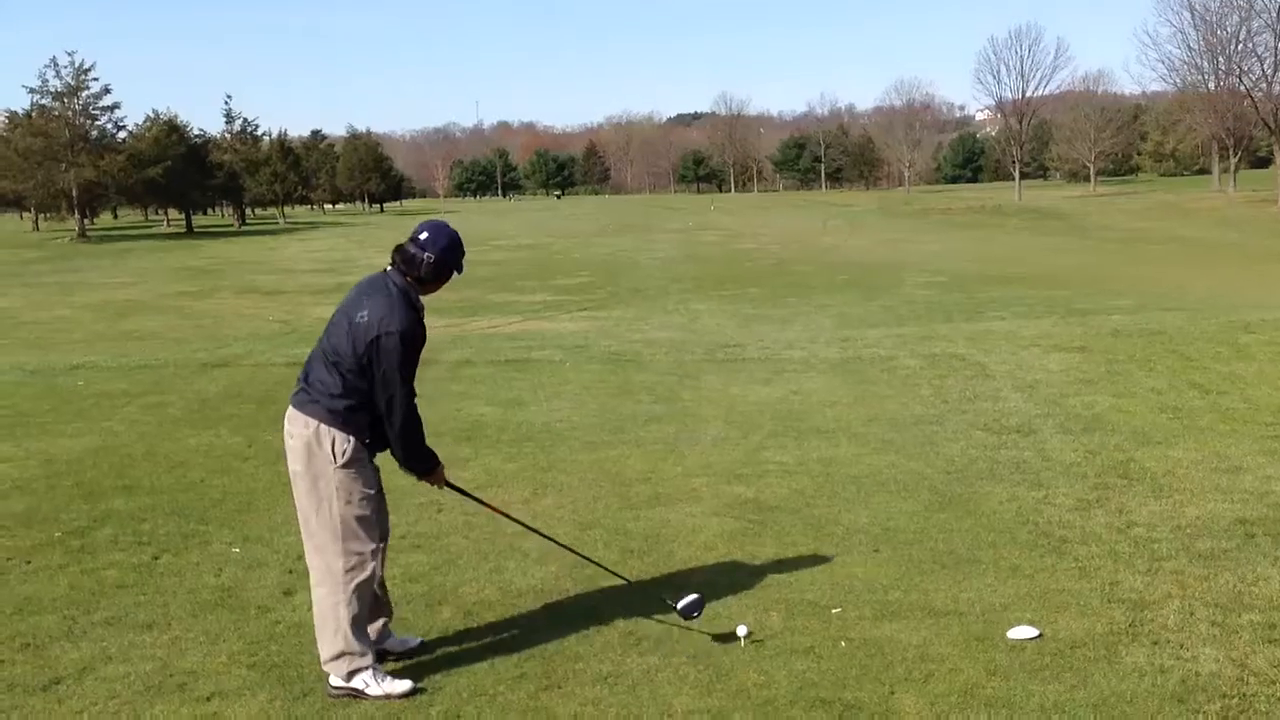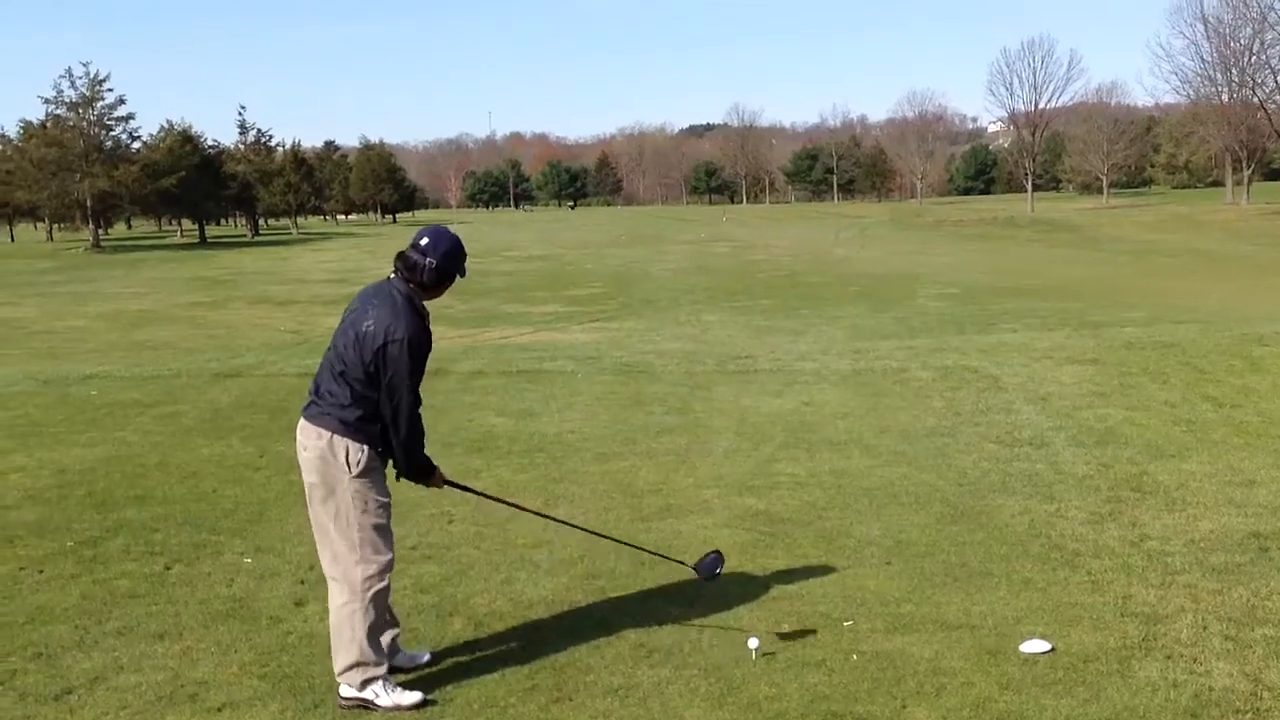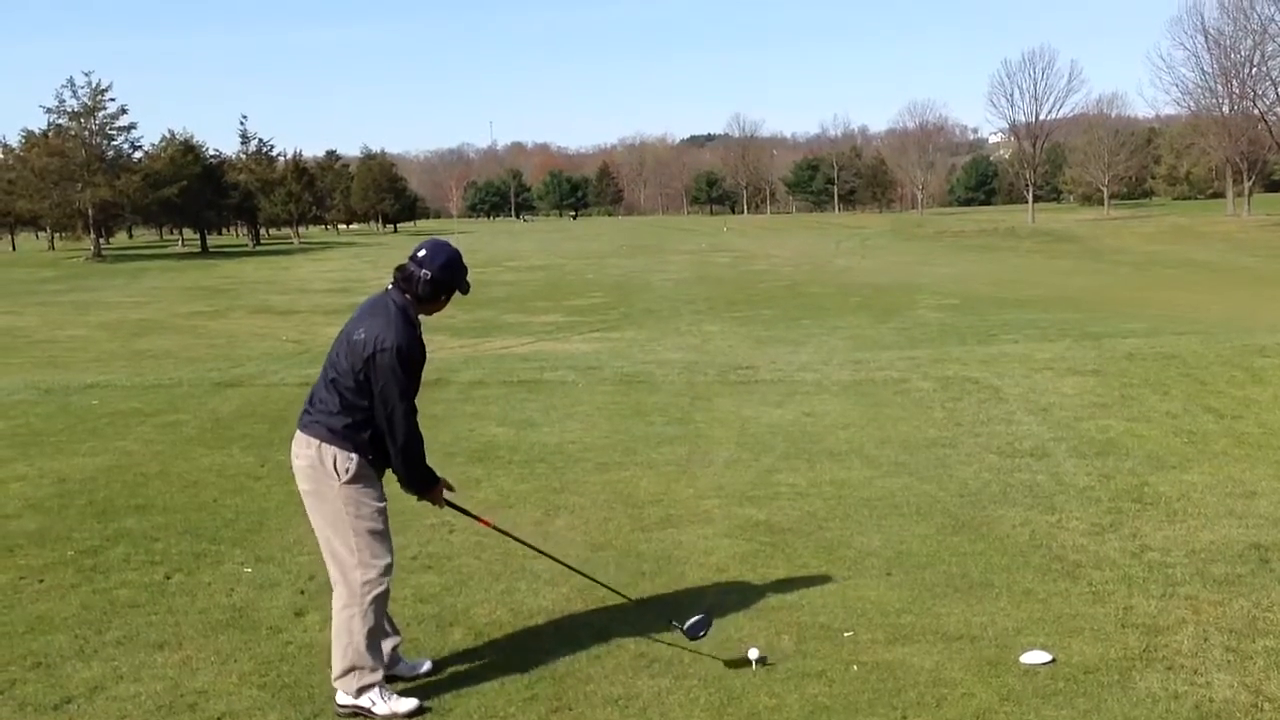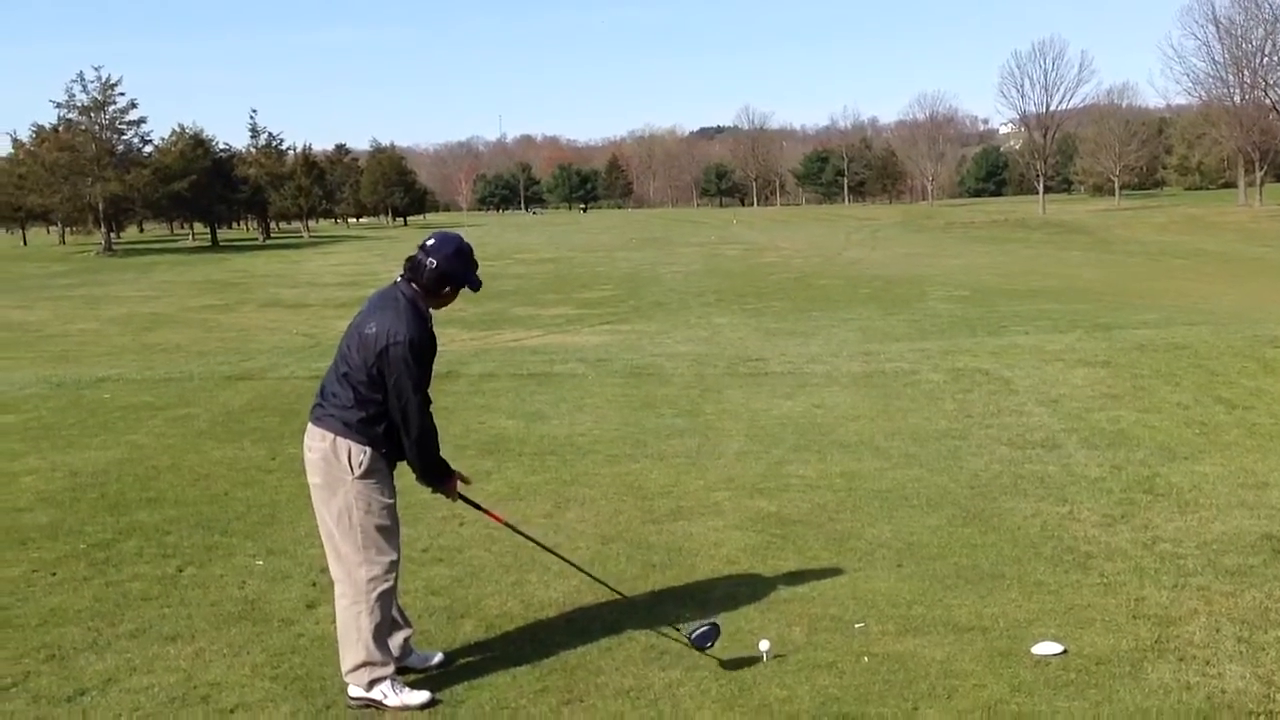
dt=0.5s
person 1, frame 1
left shoulder: (377, 287)
right shoulder: (396, 322)
right elbow: (396, 404)
left wrist: (415, 457)
right wrist: (423, 463)
left hip: (320, 422)
right hip: (330, 436)
left knee: (369, 537)
right knee: (346, 552)
left ankle: (371, 631)
right ankle: (349, 668)
person 1, frame 2
left shoulder: (377, 295)
right shoulder: (403, 327)
right elbow: (400, 409)
right wrist: (419, 468)
left hip: (325, 430)
right hip: (345, 445)
left knee: (367, 555)
right knee: (362, 562)
left ankle: (381, 646)
right ankle: (360, 679)
person 1, frame 3
left shoulder: (384, 308)
right shoulder: (394, 338)
right elbow: (397, 420)
left wrist: (417, 474)
right wrist: (421, 481)
left hip: (336, 446)
right hip: (335, 455)
left knee: (368, 562)
right knee: (365, 568)
left ankle: (381, 656)
person 1, frame 4
left shoulder: (393, 299)
right shoulder: (403, 332)
right elbow: (411, 414)
left wrist: (432, 467)
right wrist: (437, 474)
left hip: (348, 440)
right hip: (349, 450)
left knee: (380, 556)
right knee: (367, 563)
left ankle: (392, 647)
right ankle: (369, 679)
